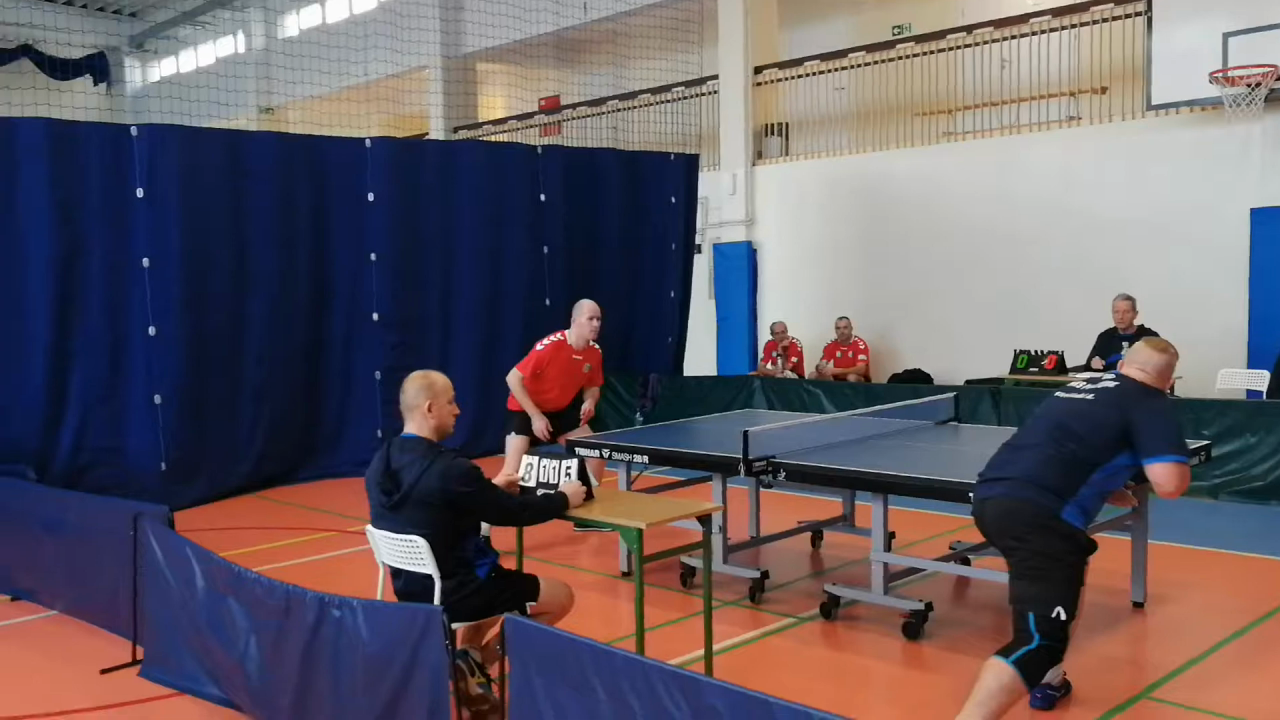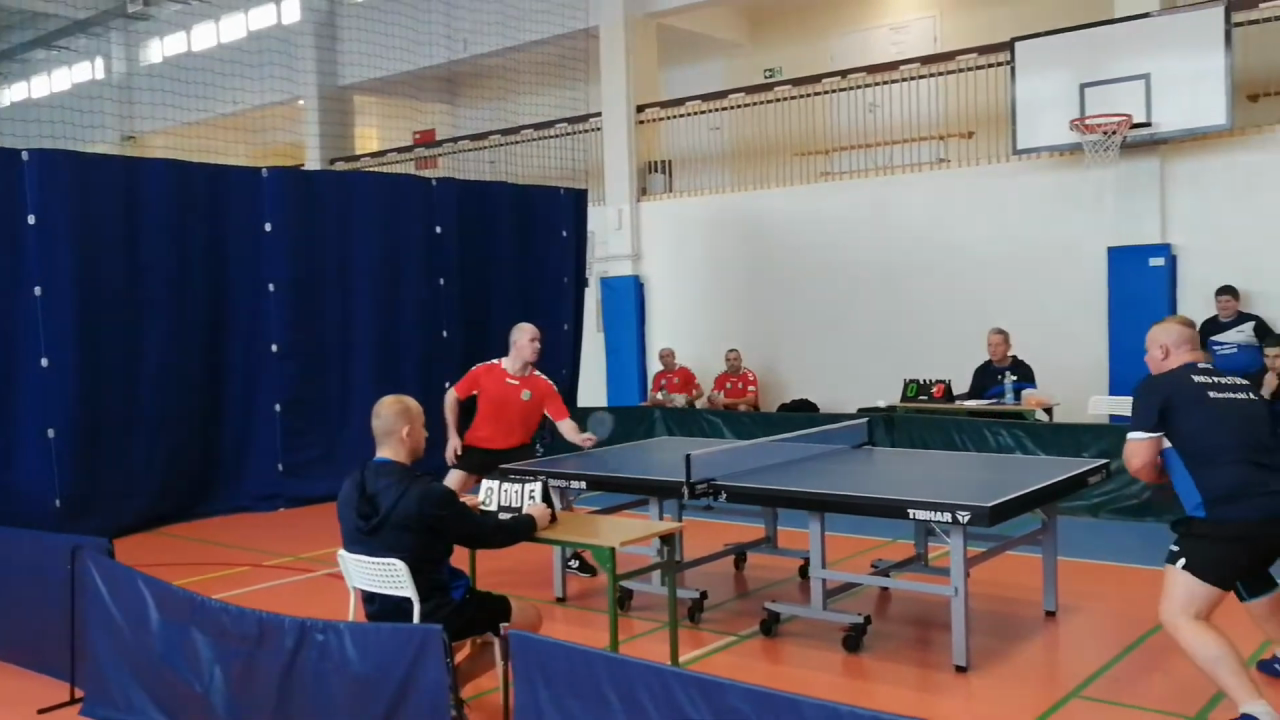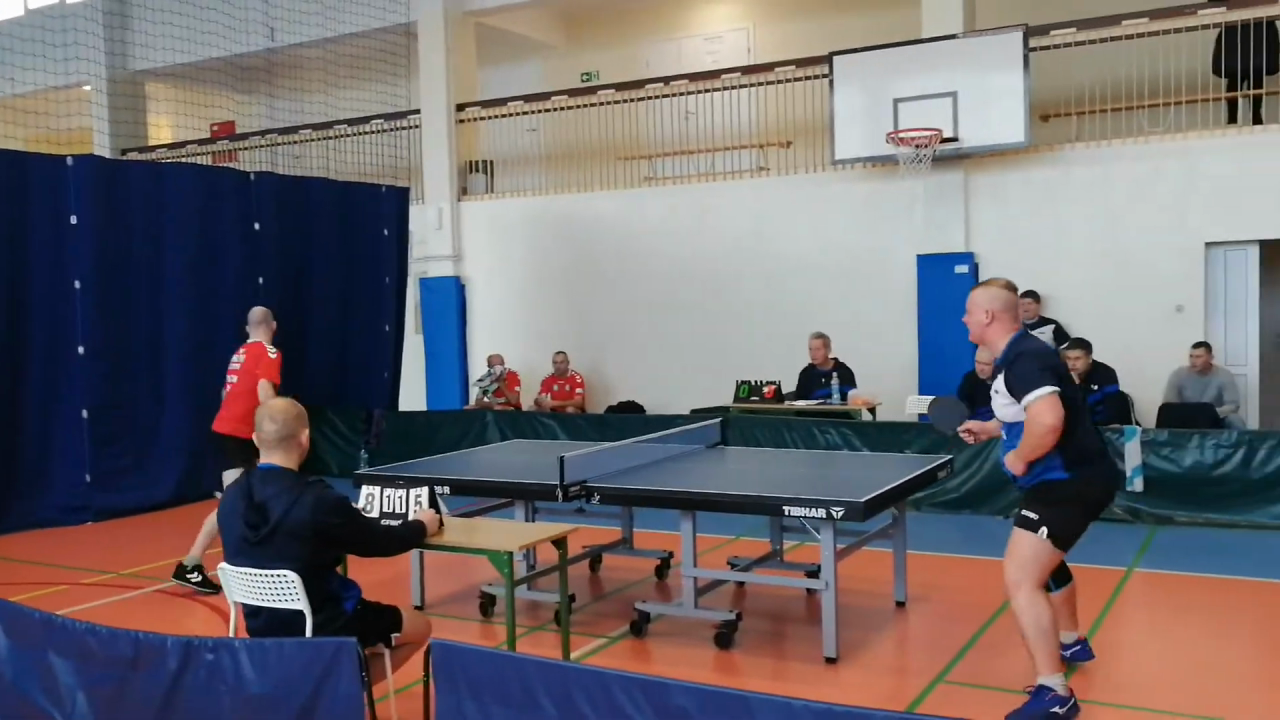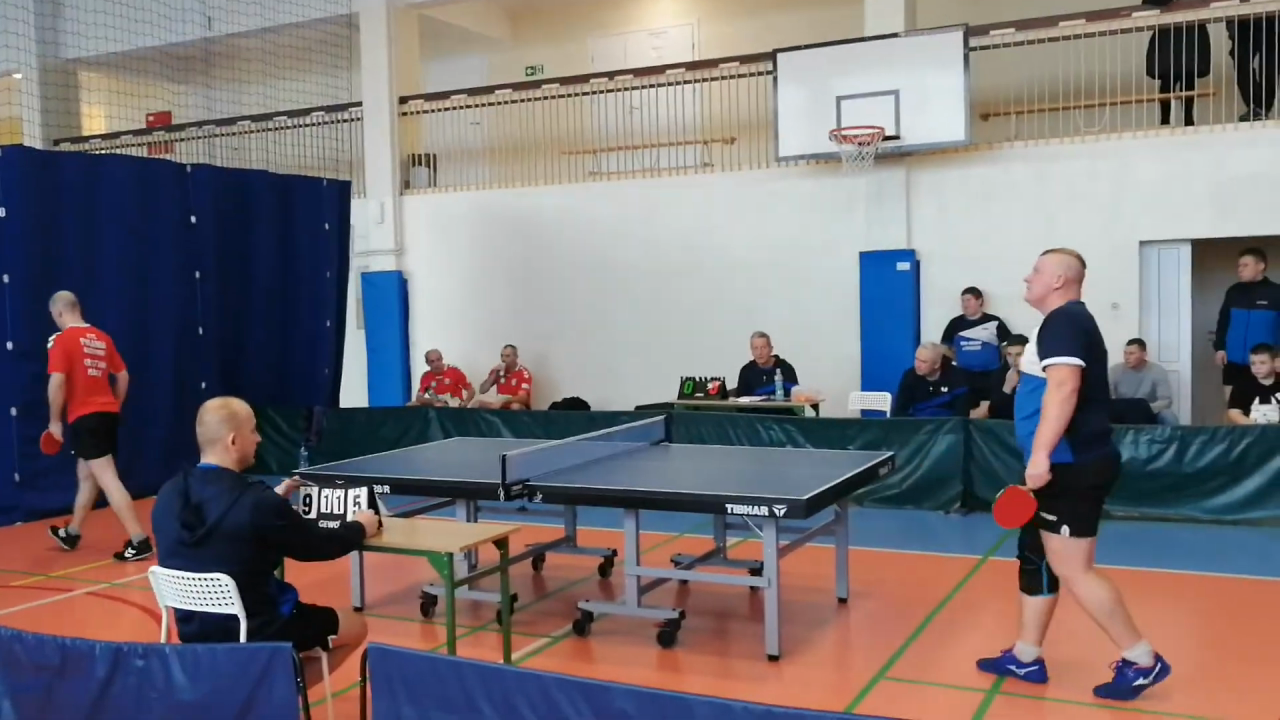
dt=1s
person 1, frame 1
left shoulder: (1072, 390)
right shoulder: (1151, 403)
right elbow: (1169, 484)
left hip: (991, 497)
right hip: (1034, 513)
left knee: (1053, 582)
right knee: (1039, 640)
left ankle: (1048, 680)
person 1, frame 2
left shoulder: (1156, 387)
right shoulder: (1242, 386)
left elbow: (1139, 464)
left wrist: (1161, 474)
left hip: (1227, 518)
left knee: (1179, 616)
right knee: (1243, 569)
person 1, frame 3
left shoulder: (1026, 358)
right shoulder: (1011, 358)
left elbow: (1049, 419)
left wrist: (1020, 457)
right wrist: (989, 429)
left hip: (1074, 483)
right hip: (1066, 479)
left knee: (1020, 578)
right knee: (1041, 563)
right ankle: (1071, 643)
person 1, frame 4
left shoulder: (1064, 321)
right shoulder: (1068, 322)
left elbow: (1063, 389)
left wrist: (1040, 455)
right wrist: (1046, 457)
left hip: (1070, 466)
right hip: (1067, 463)
left knee: (1071, 568)
right knee: (1034, 558)
left ankle: (1141, 659)
right ankle: (1026, 656)
person 2, frame 1
left shoulder: (382, 462)
right shoulder: (448, 468)
right elbow: (512, 512)
left wrist: (489, 489)
right wrist: (563, 499)
left hip: (412, 585)
right hip: (451, 592)
left knee: (499, 575)
right knee: (561, 596)
left ankle: (469, 655)
right ankle: (474, 664)
person 2, frame 2
left shoulder: (351, 488)
right shoulder: (425, 493)
right elbow: (486, 535)
left wrist: (455, 511)
right wrist: (530, 521)
left hip: (381, 609)
right hip: (428, 613)
left knee: (475, 601)
right knee: (529, 617)
person 2, frame 3
left shoulder: (232, 497)
right shoulder: (317, 500)
right elbow: (379, 543)
left wrist: (343, 516)
right wrist: (420, 526)
left hip: (261, 625)
right hip: (318, 628)
right knee: (419, 626)
person 2, frame 4
left shoulder: (169, 494)
right shoulder: (257, 502)
right elbow: (318, 546)
right wrist: (359, 528)
right hip: (253, 632)
right knee: (355, 626)
person 3, frame 1
left shoulder: (595, 352)
right shoulder: (550, 346)
left elbow: (593, 387)
right elbow: (513, 378)
left wrist: (590, 402)
right wrist: (536, 416)
left hip: (561, 410)
right hip: (526, 410)
left knee: (596, 455)
right knee: (512, 472)
person 3, frame 2
left shoulder: (543, 385)
right shoulder: (484, 371)
left elbow: (563, 422)
right elbow: (452, 397)
left wrist: (579, 437)
right wrist: (452, 435)
left hip: (516, 449)
right hip: (477, 447)
left ankle: (570, 555)
person 3, frame 3
left shoulder: (240, 353)
right shoulder: (268, 353)
right elbow: (265, 391)
left hip: (225, 431)
right hip: (237, 435)
right ankle: (190, 565)
person 3, frame 4
left shoulder: (60, 340)
right shoulder: (103, 338)
left elbow: (56, 383)
right elbow: (123, 376)
left wrist: (55, 420)
left hip: (84, 417)
right hip: (108, 414)
left knee: (108, 480)
right knee: (85, 474)
left ankle: (139, 540)
right ankle: (72, 532)
